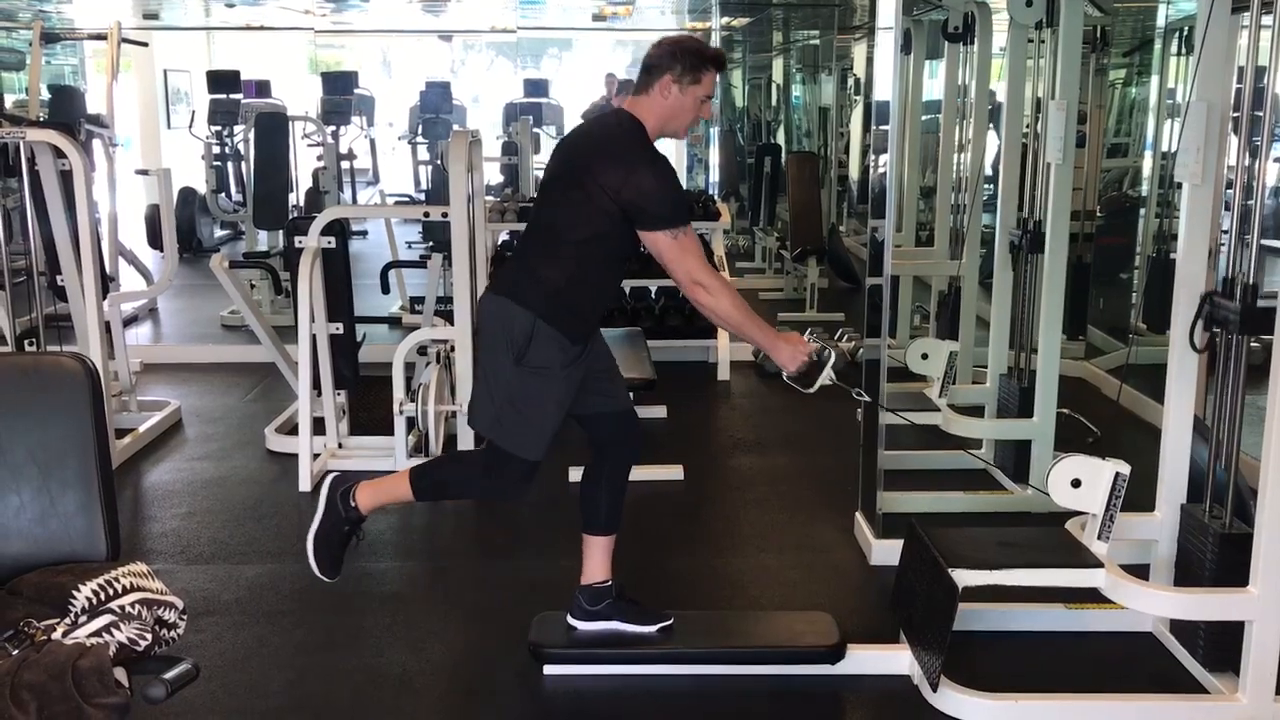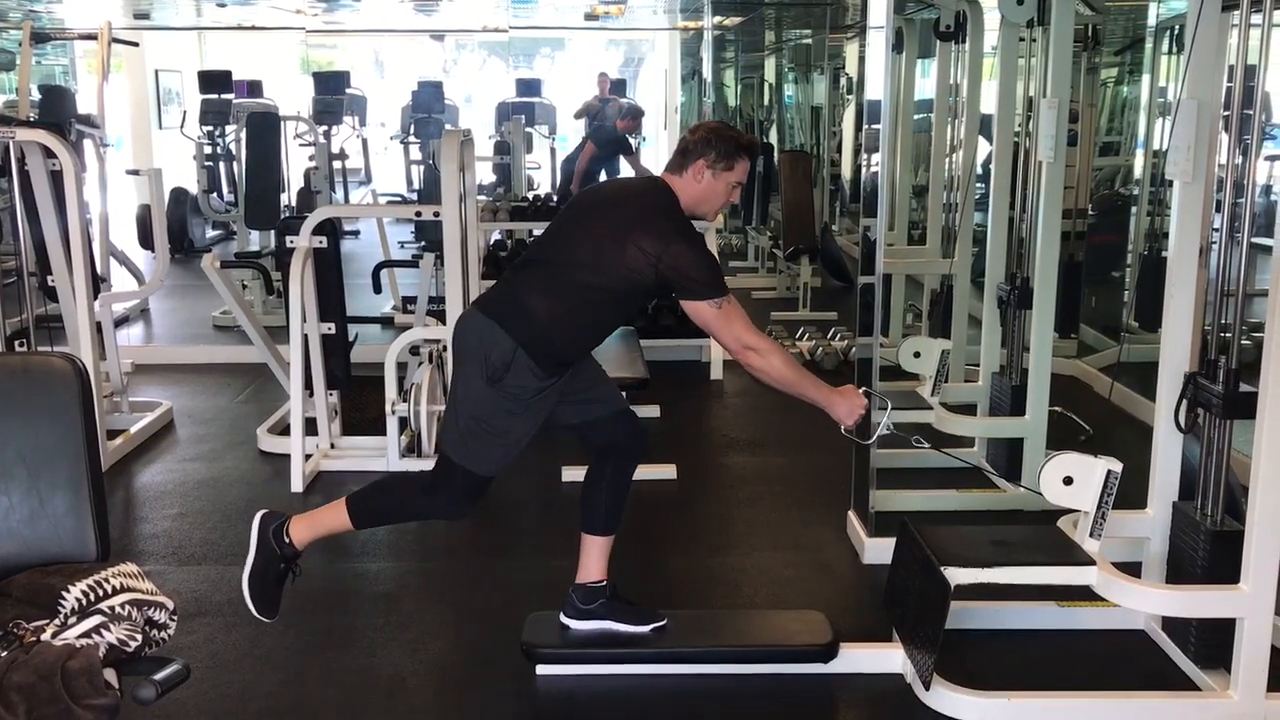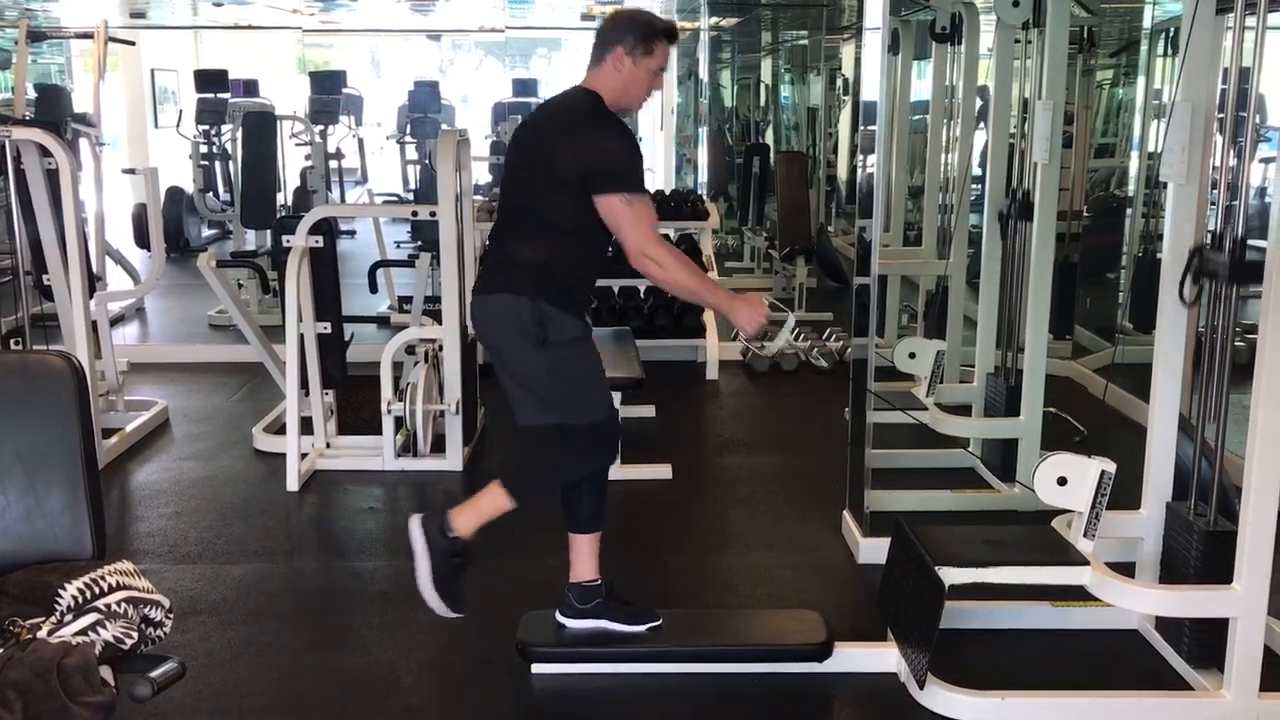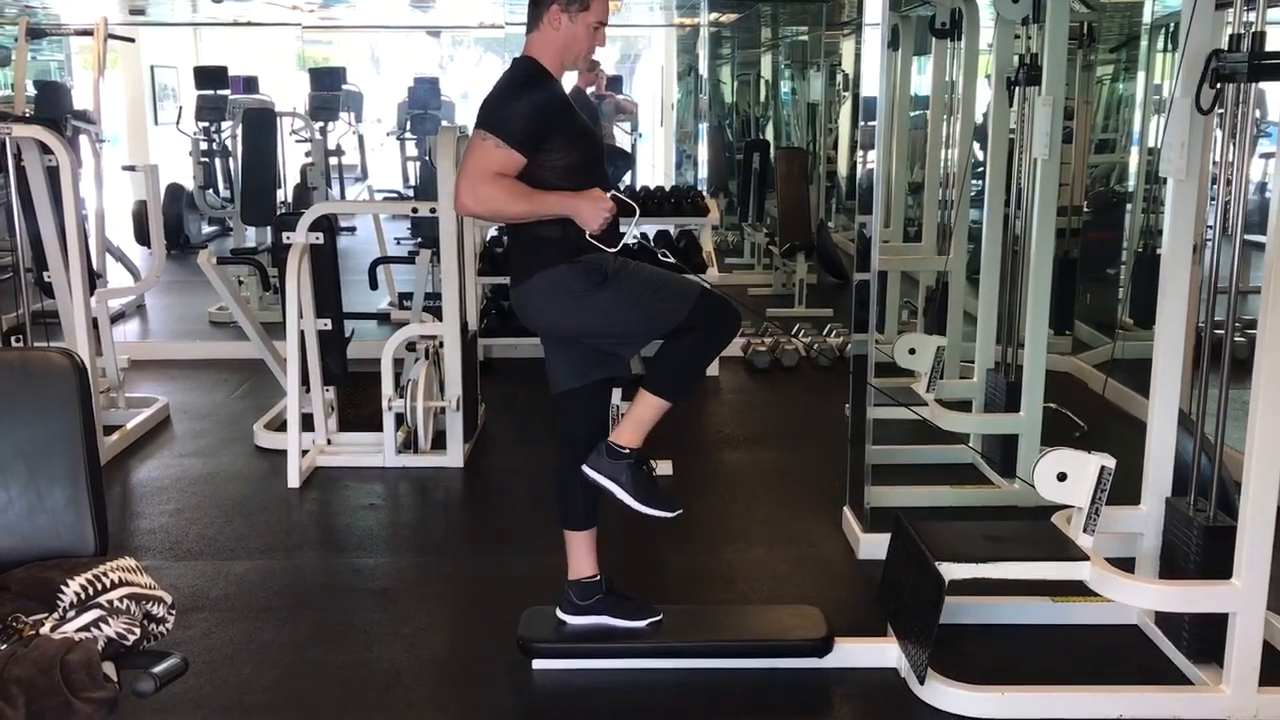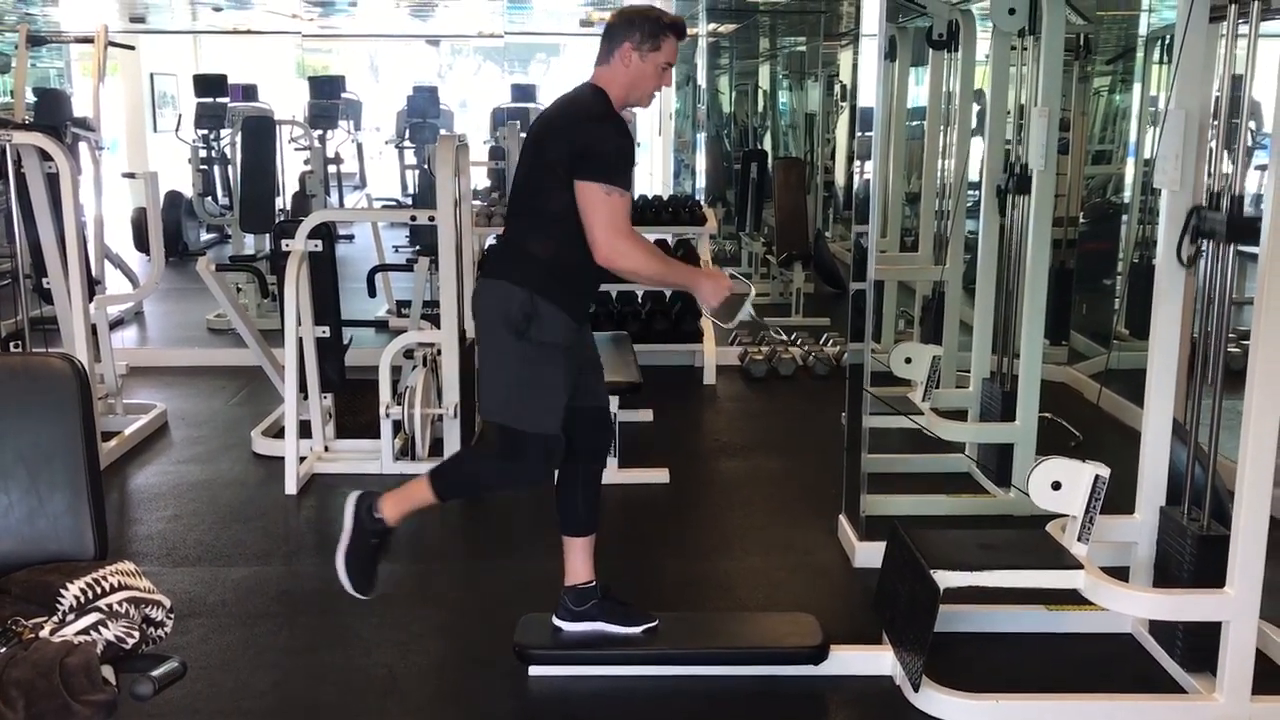
dt=1s
person 1, frame 1
left shoulder: (602, 135)
right shoulder: (641, 167)
right elbow: (697, 282)
right wrist: (774, 344)
left hip: (557, 319)
right hip: (532, 324)
left knee: (618, 435)
right knee: (508, 468)
left ankle: (595, 595)
right ankle: (354, 500)
person 1, frame 2
left shoulder: (625, 197)
right shoulder: (674, 241)
right elbow: (748, 348)
right wrist: (832, 400)
left hip: (536, 344)
right hip: (508, 352)
left knee: (621, 439)
right knee: (454, 489)
left ankle: (588, 595)
right ankle: (286, 535)
person 1, frame 3
left shoulder: (554, 118)
right shoulder: (603, 136)
right elbow: (647, 253)
left wrist: (573, 308)
right wrist: (731, 306)
left hip: (531, 300)
right hip: (529, 309)
left knee: (594, 435)
right knee: (583, 440)
left ankle: (584, 594)
right ankle: (451, 530)
person 1, frame 4
left shoulder: (541, 93)
right shoulder: (525, 94)
right elbow: (474, 192)
left wrist: (590, 201)
right wrist: (573, 203)
left hip: (563, 284)
right hip: (566, 281)
left knee: (582, 435)
right knee: (715, 316)
left ankle: (584, 591)
right ankle: (623, 452)
person 1, frame 5
left shoulder: (581, 115)
right shoulder: (599, 128)
right elbow: (610, 247)
left wrist: (672, 273)
right wrist: (695, 281)
left hip: (545, 301)
right hip: (526, 304)
left knee: (588, 437)
right knee: (523, 452)
left ankle: (580, 595)
right ankle: (381, 513)
